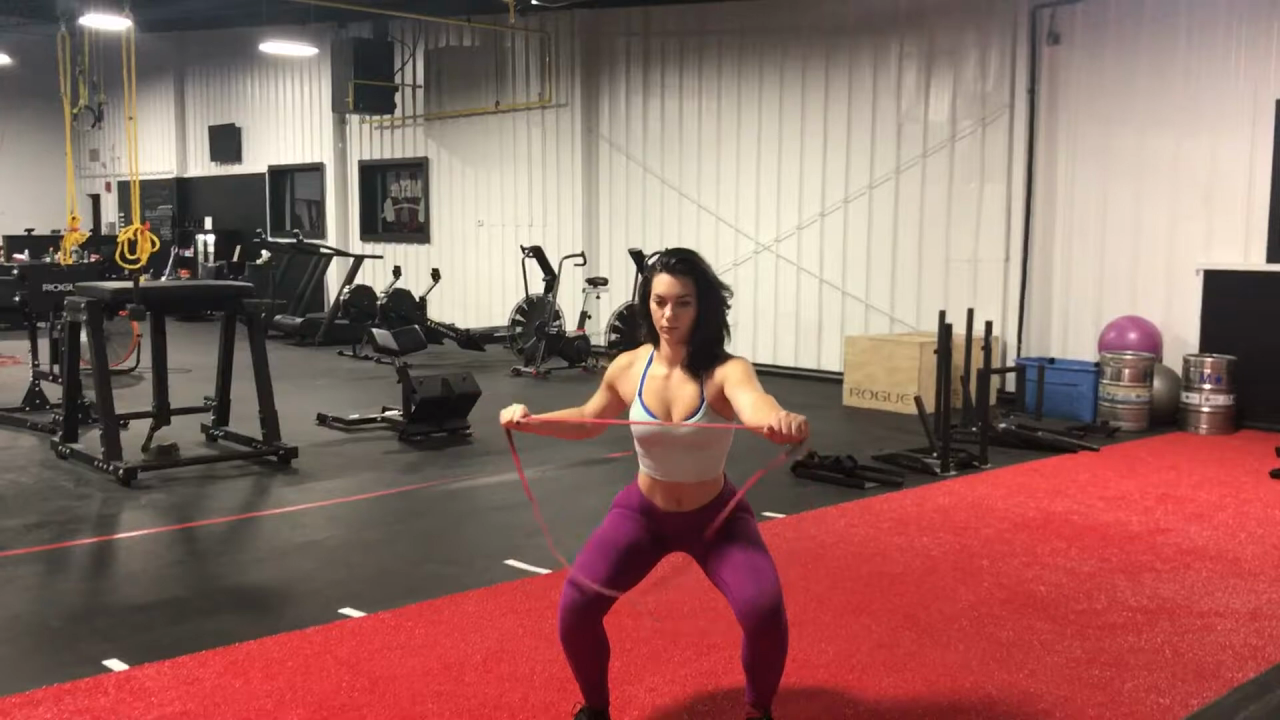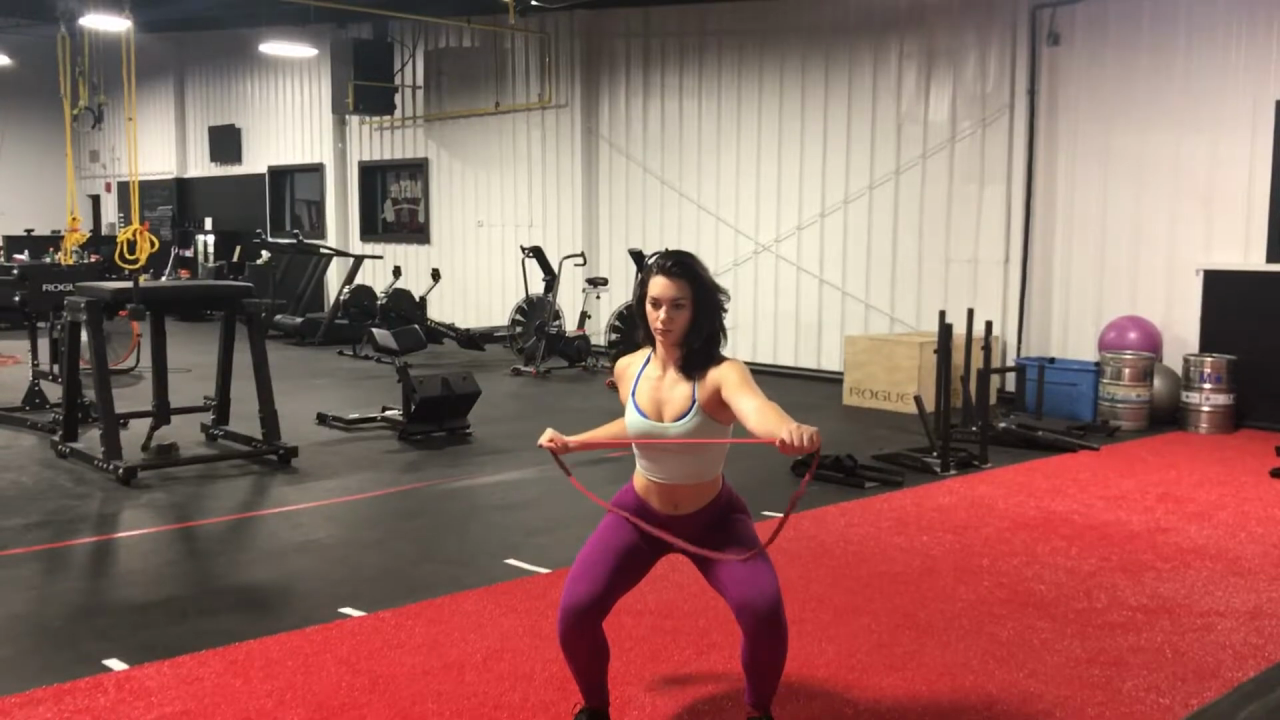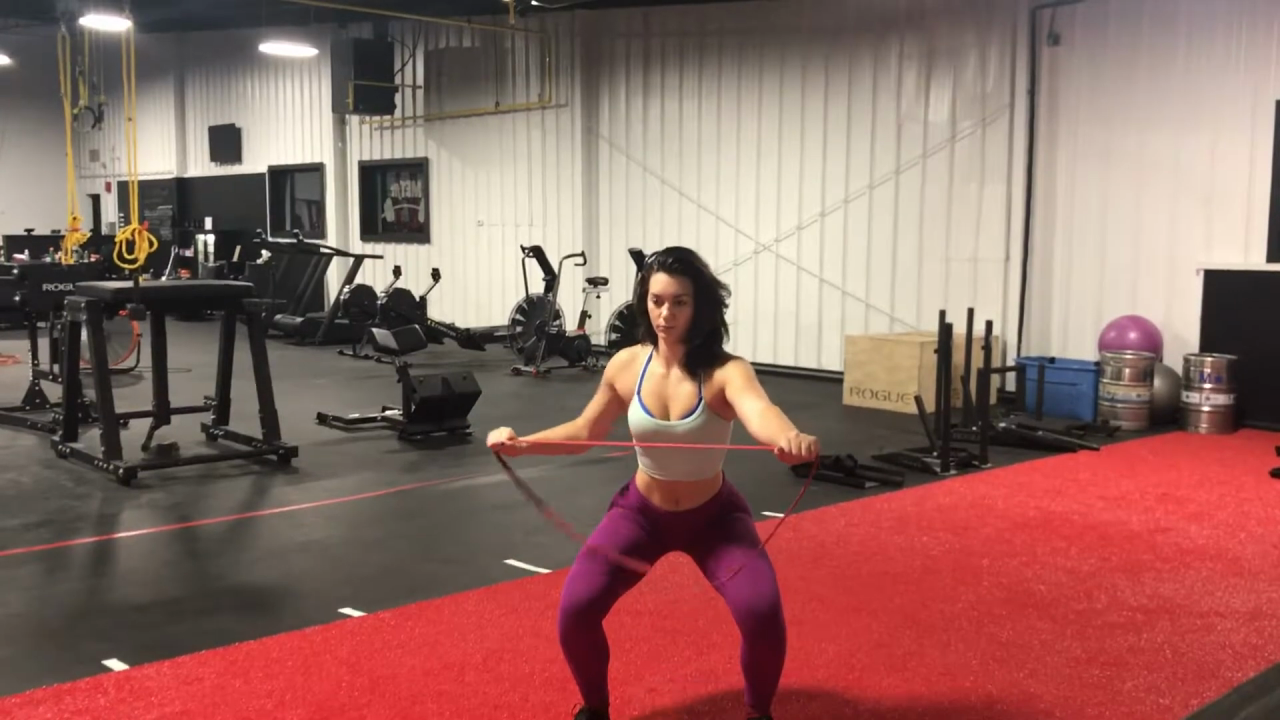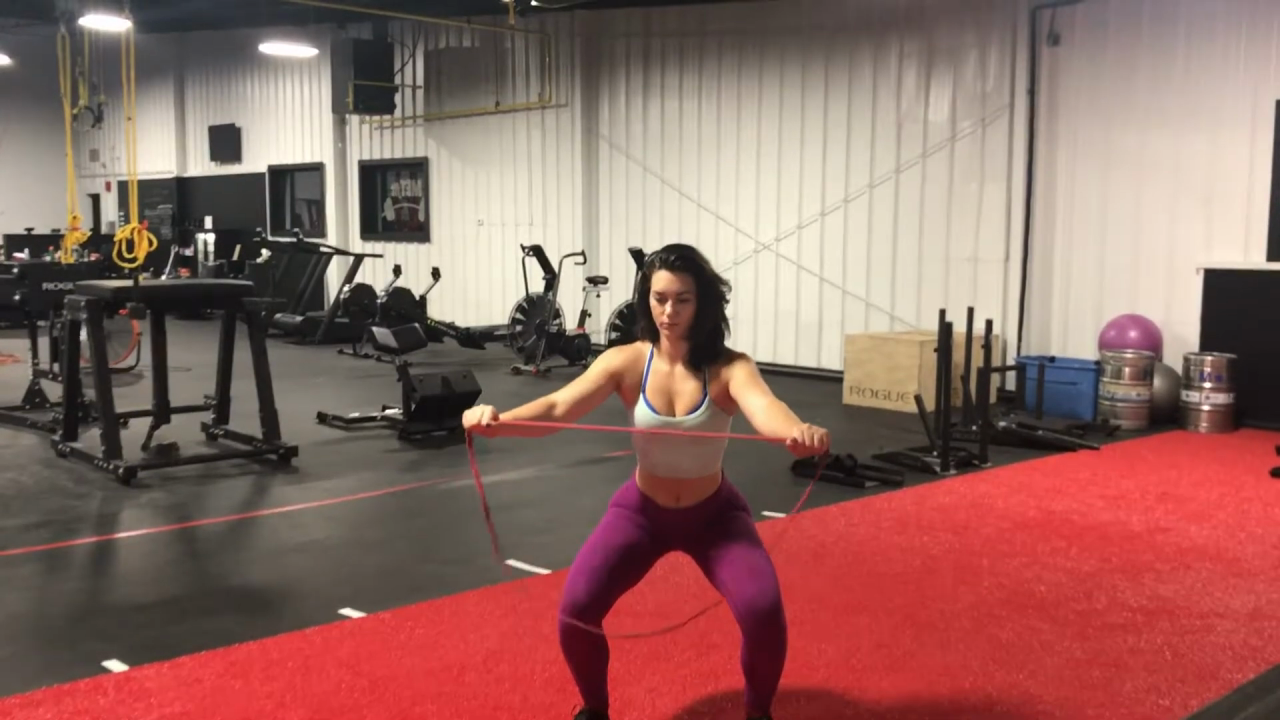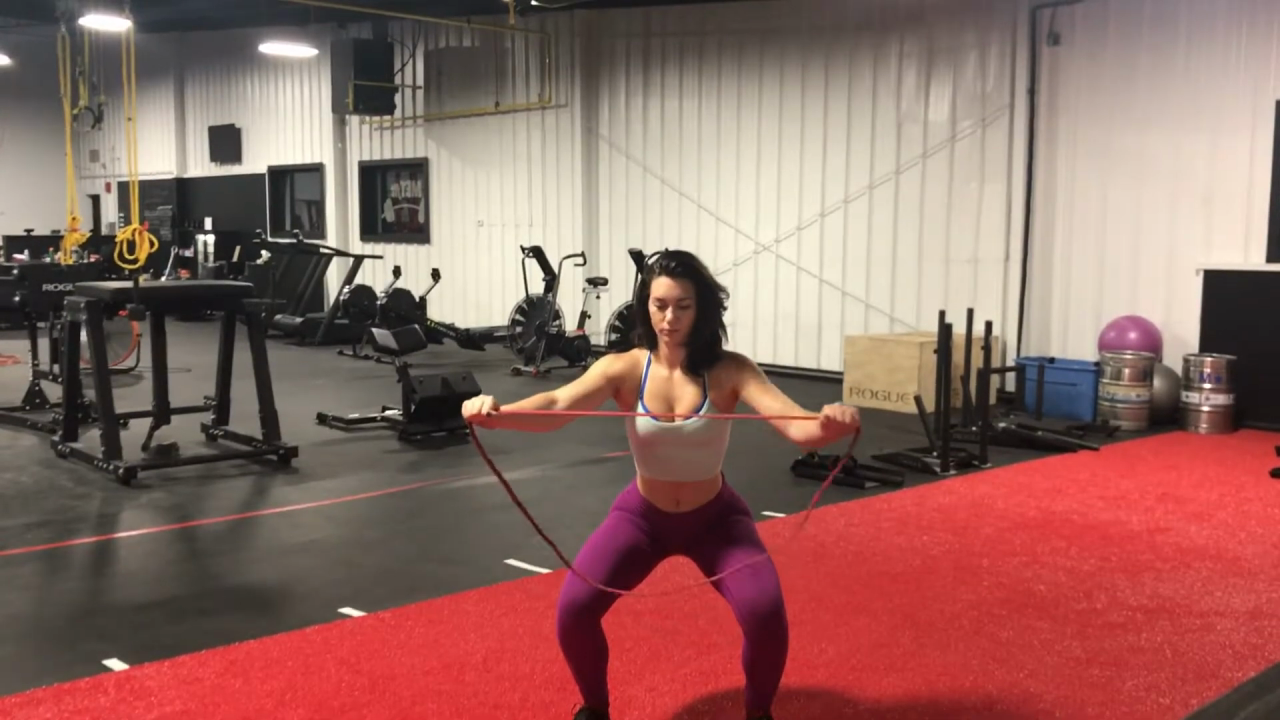
dt=0.5s
person 1, frame 1
left shoulder: (728, 371)
right shoulder: (627, 367)
left elbow: (756, 403)
right elbow: (592, 420)
left wrist: (780, 420)
right wrist: (532, 421)
left hip: (715, 516)
right hip: (642, 511)
left knee: (765, 612)
right knee: (577, 607)
person 1, frame 2
left shoulder: (722, 374)
right shoulder: (628, 369)
left elbow: (757, 409)
left wrist: (791, 431)
right wrist: (571, 443)
left hip: (713, 519)
right hip: (639, 512)
left knee: (765, 616)
right knee: (575, 612)
person 1, frame 3
left shoulder: (727, 371)
right shoulder: (627, 365)
left elbow: (760, 412)
right elbow: (586, 431)
left wrist: (791, 438)
right wrist: (522, 442)
left hip: (714, 516)
right hip: (641, 510)
left knee: (762, 614)
right knee: (575, 609)
person 1, frame 4
left shoulder: (730, 368)
right shoulder: (625, 362)
left elbow: (765, 408)
right elbow: (559, 407)
left wrist: (800, 432)
right wrist: (500, 420)
left hip: (714, 514)
right hip: (641, 510)
left knee: (763, 612)
right knee: (575, 608)
person 1, frame 5
left shoulder: (730, 371)
right shoulder: (622, 369)
left elbow: (796, 425)
right elbow: (557, 406)
left wrist: (832, 422)
right wrist: (496, 414)
left hip: (715, 517)
right hip: (642, 514)
left knee: (766, 613)
right knee: (574, 608)
